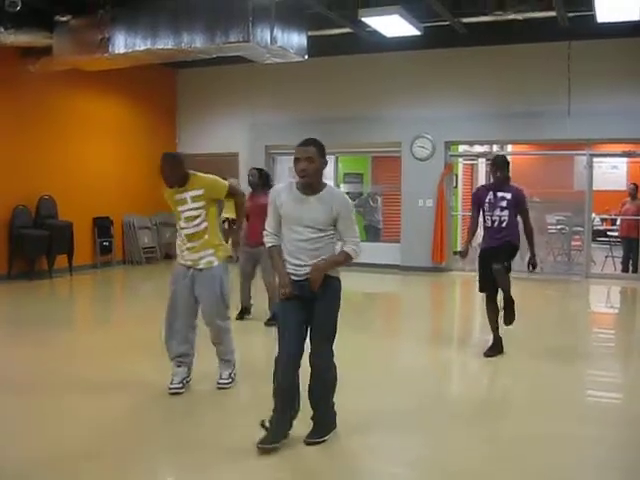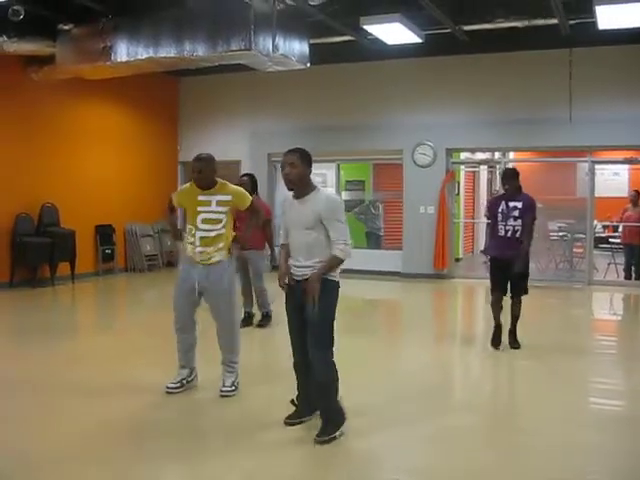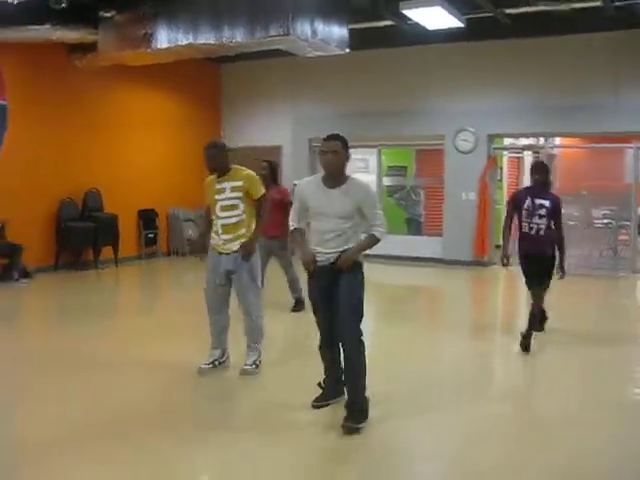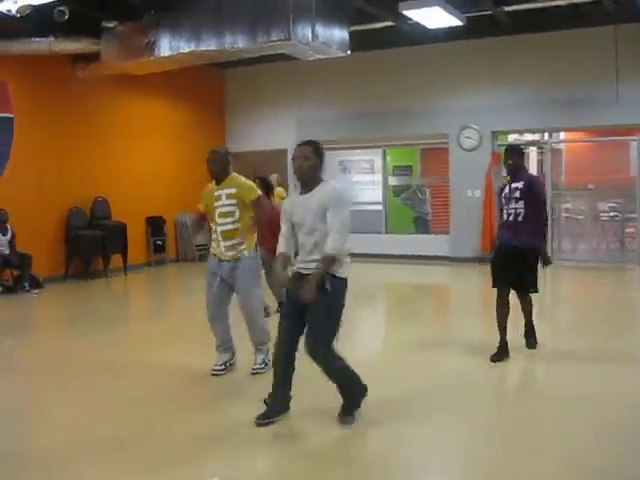
dt=0.7s
person 1, frame 1
left shoulder: (339, 201)
right shoulder: (279, 194)
left elbow: (353, 249)
right elbow: (271, 236)
left wrist: (325, 265)
right wrist: (280, 273)
left hip: (325, 284)
right hip: (292, 284)
left knee: (321, 354)
right knee: (287, 355)
left ankle: (324, 421)
right ankle: (279, 427)
person 1, frame 2
left shoulder: (328, 201)
right shoulder: (286, 203)
left elbow: (343, 248)
left wrist: (317, 276)
right wrist: (283, 263)
left hip: (322, 284)
right hip: (295, 283)
left knee: (319, 352)
right knee: (299, 351)
left ankle: (332, 417)
right ankle: (306, 403)
person 1, frame 3
left shoulder: (362, 191)
right shoulder: (305, 187)
left elbow: (378, 229)
right elbow: (295, 221)
left wrist: (356, 251)
right wrist: (303, 250)
left hip: (348, 268)
right hip: (318, 268)
left knee: (349, 333)
right knee: (327, 334)
left ankle: (357, 406)
right ankle: (333, 385)
person 1, frame 4
left shoulder: (334, 194)
right shoulder: (290, 203)
left elbow: (336, 244)
right elbow: (286, 243)
left wrist: (315, 281)
right wrist: (282, 262)
left hip: (329, 279)
right hip: (300, 277)
left knee: (317, 346)
right knee: (284, 344)
left ankle: (353, 393)
right ankle: (279, 402)
person 2, frame 1
left shoulder: (208, 183)
right shoulder: (169, 193)
left elbow: (239, 195)
left wrist: (237, 229)
left hip: (212, 262)
right hip: (183, 263)
left knee: (215, 317)
right knee: (178, 319)
left ankle: (227, 366)
right ankle: (181, 368)
person 2, frame 2
left shoulder: (233, 193)
right shoulder: (185, 192)
left elbow: (256, 212)
right elbow: (170, 207)
right wrist: (174, 229)
left hip: (219, 264)
right hip: (189, 263)
left knee: (226, 321)
right knee: (182, 319)
left ankle: (230, 372)
right ankle: (186, 371)
person 2, frame 3
left shoulder: (247, 178)
right shoulder: (209, 183)
left elbow: (262, 210)
left wrist: (252, 241)
left hip: (242, 251)
right hip: (216, 251)
left knee: (249, 305)
right knee: (215, 304)
left ankle: (254, 352)
right ankle: (219, 352)
person 2, frame 4
left shoulder: (243, 185)
right shoulder: (208, 191)
left elbow: (265, 209)
right elbow: (203, 216)
left wrist: (252, 225)
right wrist: (198, 224)
left hip: (243, 257)
right hip: (217, 259)
left knee: (251, 308)
right knee: (215, 310)
left ankle: (262, 352)
right ankle: (226, 353)
person 3, frame 1
left shoulder: (517, 194)
right shoulder: (480, 193)
left elbow: (526, 223)
right elbow: (474, 220)
left wrist: (532, 253)
right wrist: (467, 245)
left hip: (508, 242)
right hip: (487, 246)
left knee: (498, 268)
right knee: (489, 295)
left ankle: (508, 299)
right ankle: (496, 341)
person 3, frame 2
left shoulder: (528, 202)
right shoulder: (494, 203)
left elbow: (529, 233)
left wrist: (522, 258)
right wrist: (490, 252)
left hip: (518, 257)
right hip: (498, 256)
left knee: (516, 296)
right knee: (496, 295)
left ankle: (513, 332)
right ankle: (497, 326)
person 3, frame 3
left shoulder: (554, 200)
right shoulder: (518, 196)
left elbow: (558, 232)
right elbow: (508, 224)
left wrist: (562, 260)
right wrist: (505, 249)
left hip: (545, 253)
right hip: (526, 251)
left knee: (538, 290)
right knee: (535, 290)
left ankle: (527, 335)
right ankle: (541, 314)
person 3, frame 4
left shoulder: (532, 182)
right shoulder: (504, 188)
left elbow: (543, 216)
left wrist: (543, 249)
right wrist: (497, 242)
left hip: (528, 246)
right hip: (505, 246)
left knee: (523, 294)
right knee: (502, 294)
left ankle: (529, 328)
right ankle: (502, 345)
person 4, frame 1
left shoulder: (270, 197)
right shoulder: (248, 199)
left hip: (265, 246)
right hip: (247, 246)
left knee: (269, 281)
right knee: (245, 279)
left ankle: (275, 313)
right ankle: (245, 307)
person 4, frame 2
left shoulder: (262, 206)
left elbow: (268, 231)
right elbow: (233, 227)
left wrist: (272, 252)
left hip: (255, 251)
right hip: (239, 250)
left knee: (258, 284)
right knee: (245, 285)
left ankle: (266, 313)
right ankle: (248, 314)
person 4, frame 3
left shoulder: (282, 192)
left elbow: (289, 215)
left wrist: (286, 236)
left hip: (278, 238)
right hip: (262, 237)
left knee: (288, 269)
left ankle: (299, 299)
person 4, frame 4
left shoulder: (273, 210)
left elbow: (280, 231)
left wrist: (277, 252)
left hip: (271, 250)
right hip: (258, 247)
left knee: (272, 280)
left ankle: (281, 301)
